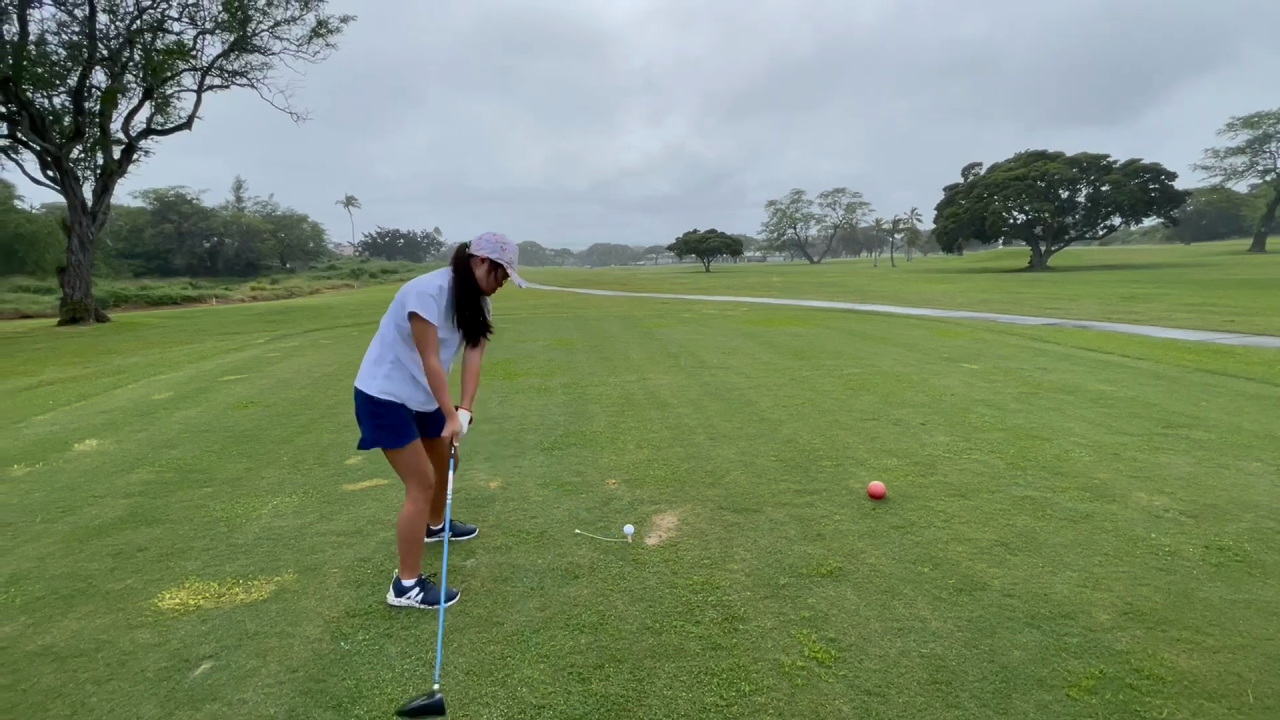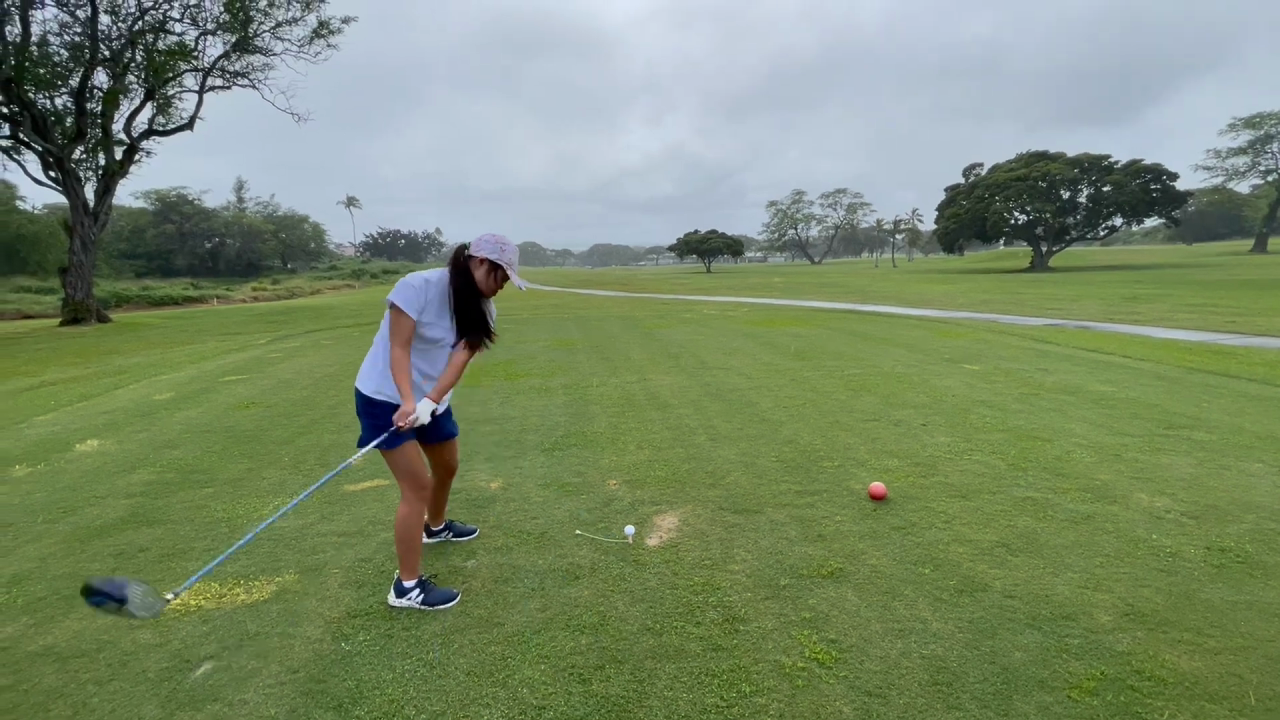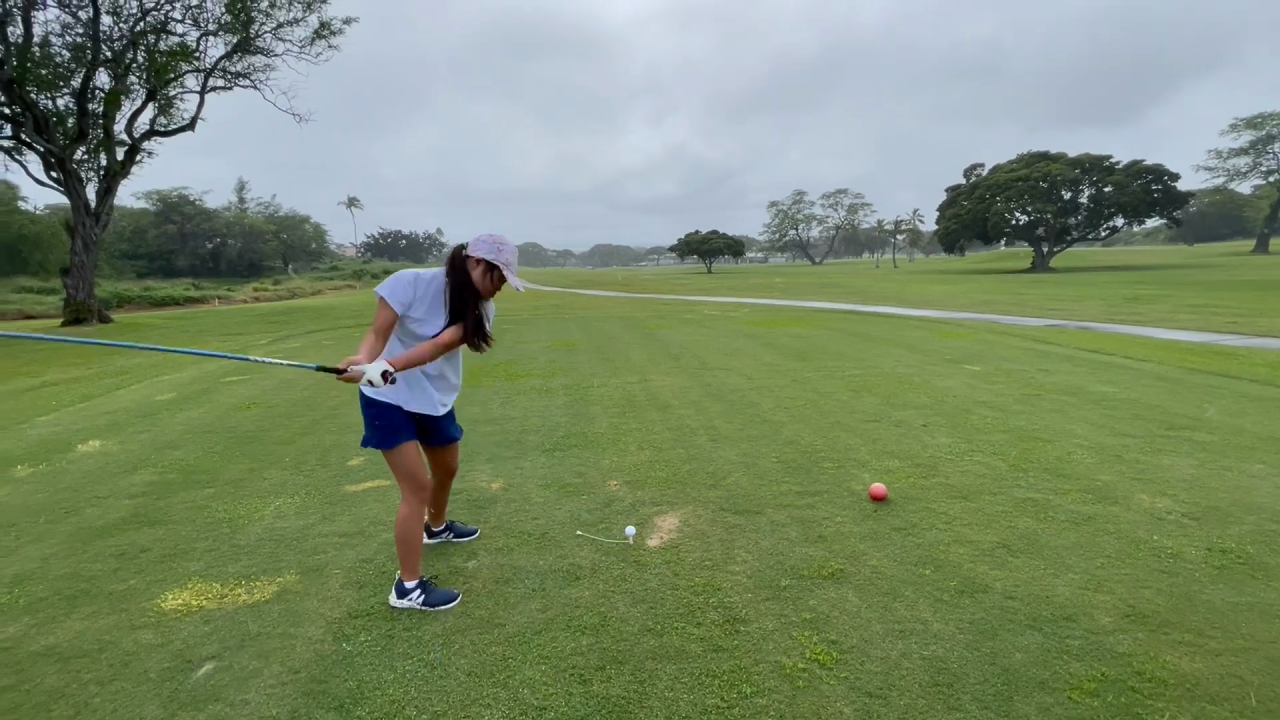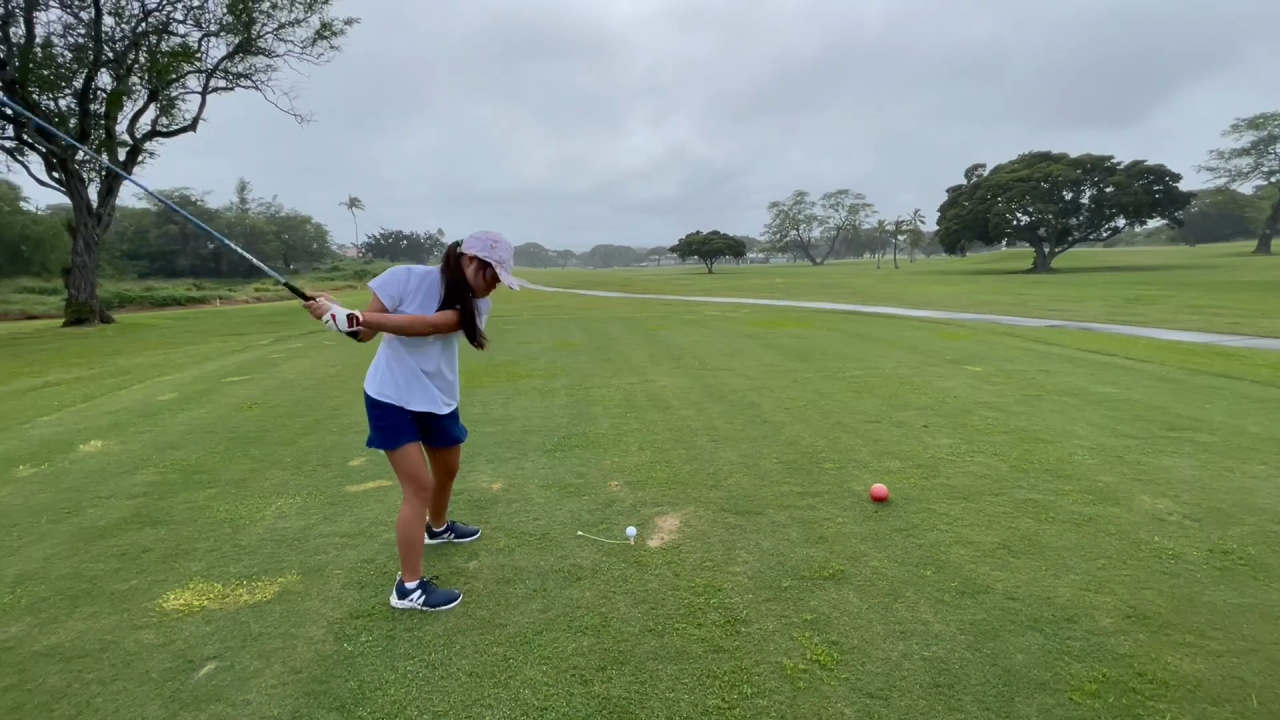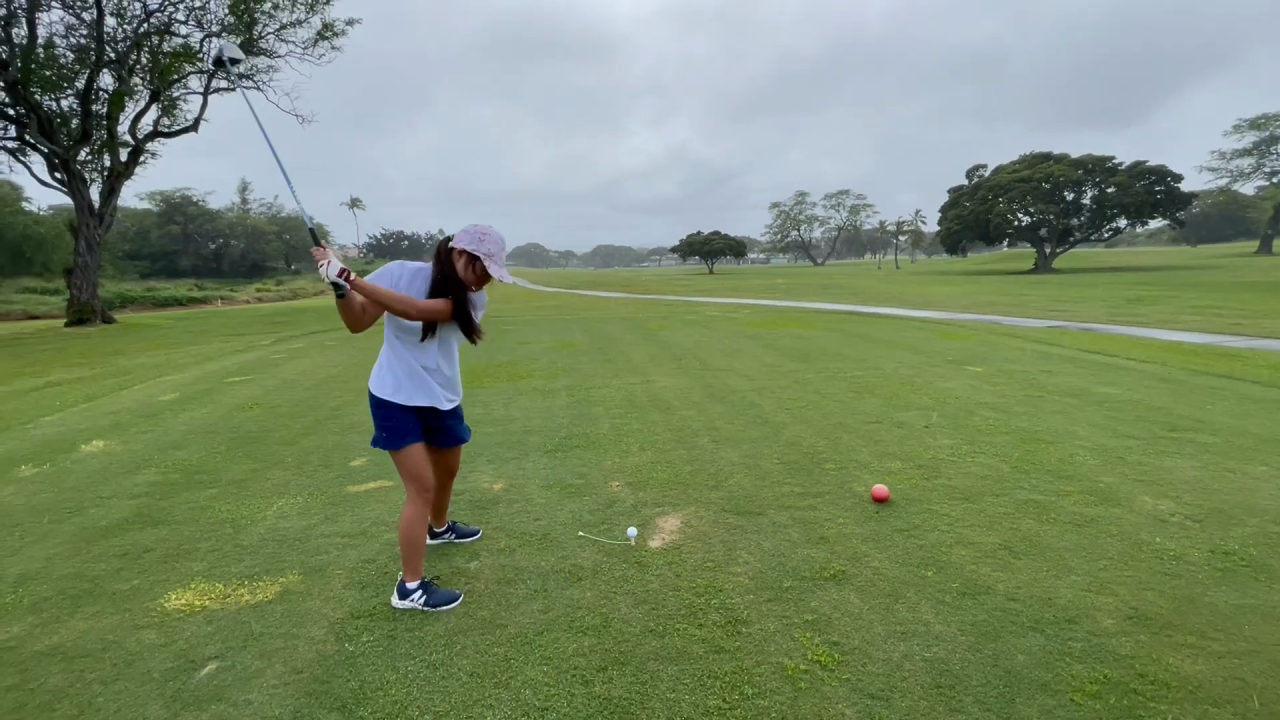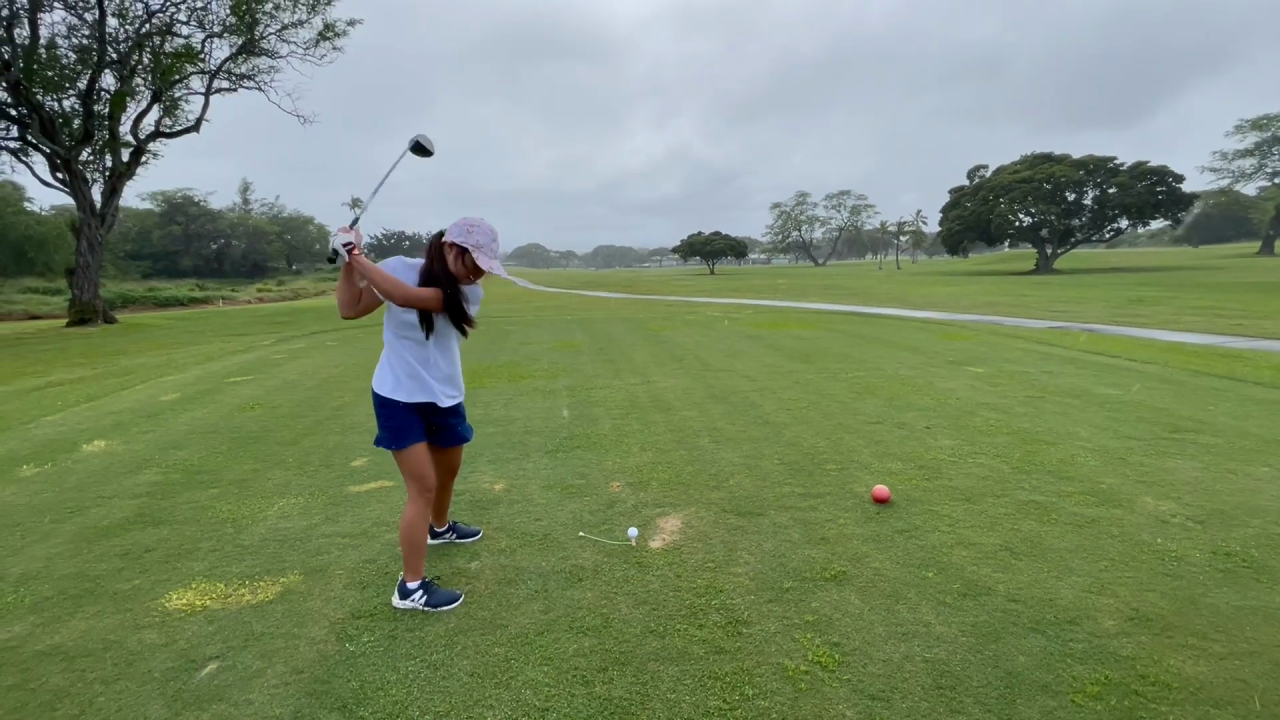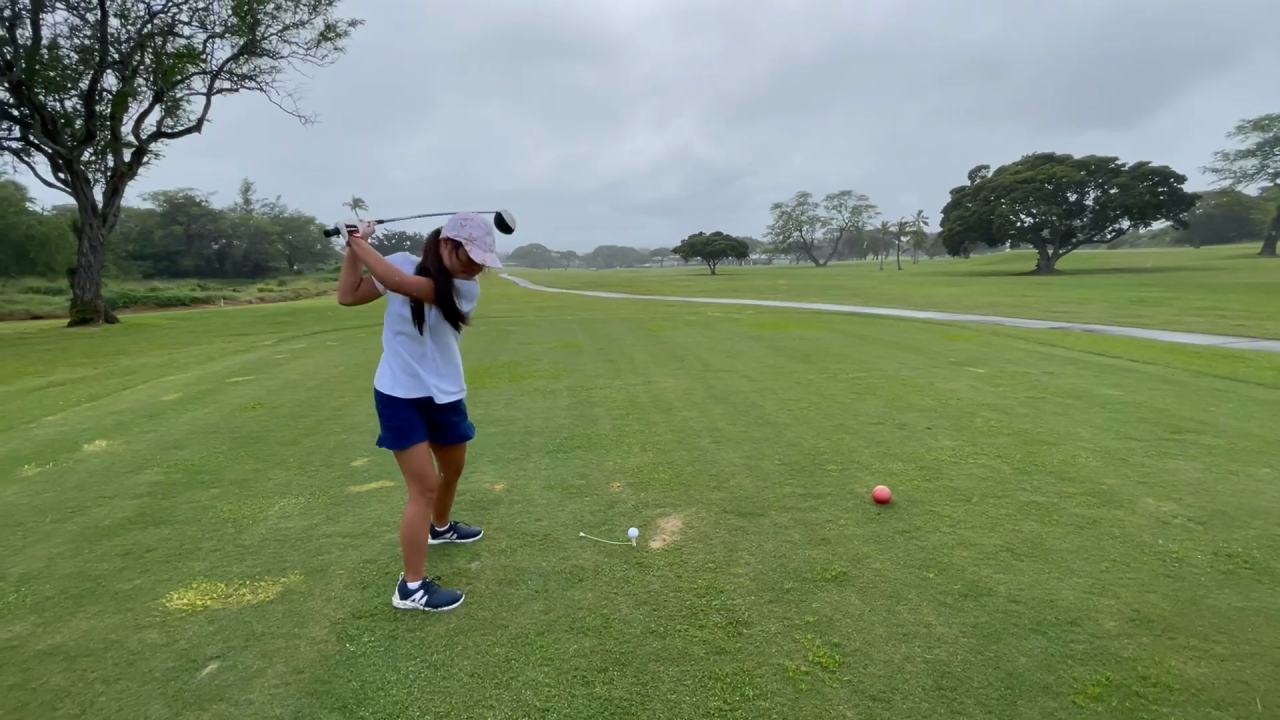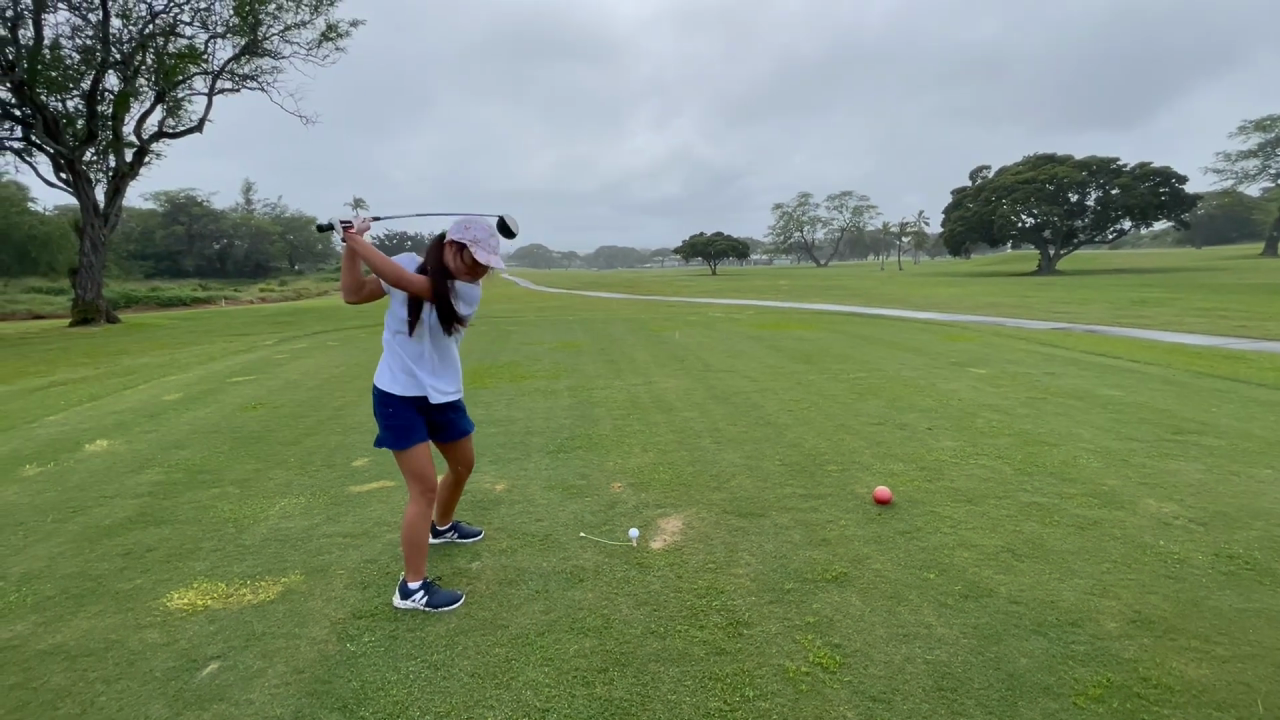
dt=0.1s
person 1, frame 1
left shoulder: (476, 304)
right shoulder: (428, 290)
left elbow: (474, 356)
right elbow: (430, 358)
left wrist: (465, 410)
right wrist: (448, 418)
left hip: (428, 397)
right hip: (386, 397)
left knee: (444, 464)
right knee: (421, 484)
left ankle: (435, 526)
right ankle: (406, 585)
person 1, frame 2
left shoulder: (479, 307)
right shoulder: (419, 286)
left elbow: (461, 357)
right elbow: (398, 348)
left wrist: (429, 404)
right wrist: (407, 401)
left hip: (431, 400)
right hip: (385, 398)
left knee: (447, 467)
right knee: (417, 486)
left ankle: (436, 526)
right ankle: (407, 585)
person 1, frame 3
left shoulder: (481, 309)
right shoulder: (411, 282)
left elbow: (439, 345)
right elbow: (379, 332)
left wrist: (387, 369)
right wrist: (364, 361)
left hip: (436, 402)
right hip: (385, 399)
left knee: (446, 470)
right knee: (416, 488)
left ankle: (435, 527)
right ankle: (409, 587)
person 1, frame 4
left shoulder: (477, 305)
right shoulder: (404, 278)
left elbow: (422, 326)
right elbow: (365, 330)
left wrist: (359, 319)
right wrist: (339, 314)
left hip: (440, 403)
right hip: (389, 398)
left knee: (448, 470)
right knee: (417, 488)
left ankle: (437, 527)
right ankle: (409, 587)
person 1, frame 5
left shoulder: (474, 299)
right shoulder: (401, 273)
left elbow: (413, 309)
right elbow: (356, 323)
left wrist: (352, 280)
right wrist: (339, 278)
left hip: (443, 400)
right hip: (394, 398)
left knee: (447, 471)
right knee: (420, 487)
left ankle: (438, 528)
right ankle: (410, 587)
person 1, frame 6
left shoulder: (467, 292)
right shoulder: (401, 269)
left elbow: (406, 298)
right elbow: (349, 310)
left wrist: (358, 259)
right wrist: (350, 256)
left hip: (444, 398)
right hip: (397, 397)
left knee: (448, 471)
right knee: (422, 487)
left ankle: (439, 527)
right ankle: (411, 587)
person 1, frame 7
left shoulder: (466, 287)
right shoulder: (403, 262)
left elbow: (401, 284)
right elbow: (348, 296)
left wrist: (361, 245)
right wrist: (354, 247)
left hip: (445, 395)
right hip: (398, 396)
left knee: (451, 469)
right knee: (424, 488)
left ankle: (440, 527)
right ankle: (411, 588)
person 1, frame 8
left shoulder: (467, 290)
right shoulder: (409, 262)
left elbow: (400, 280)
right elbow: (353, 294)
left wrist: (359, 241)
right wrist: (352, 244)
left hip: (443, 395)
right hip: (397, 395)
left knee: (463, 465)
right knee: (424, 488)
left ankle: (441, 525)
right ankle: (412, 587)
